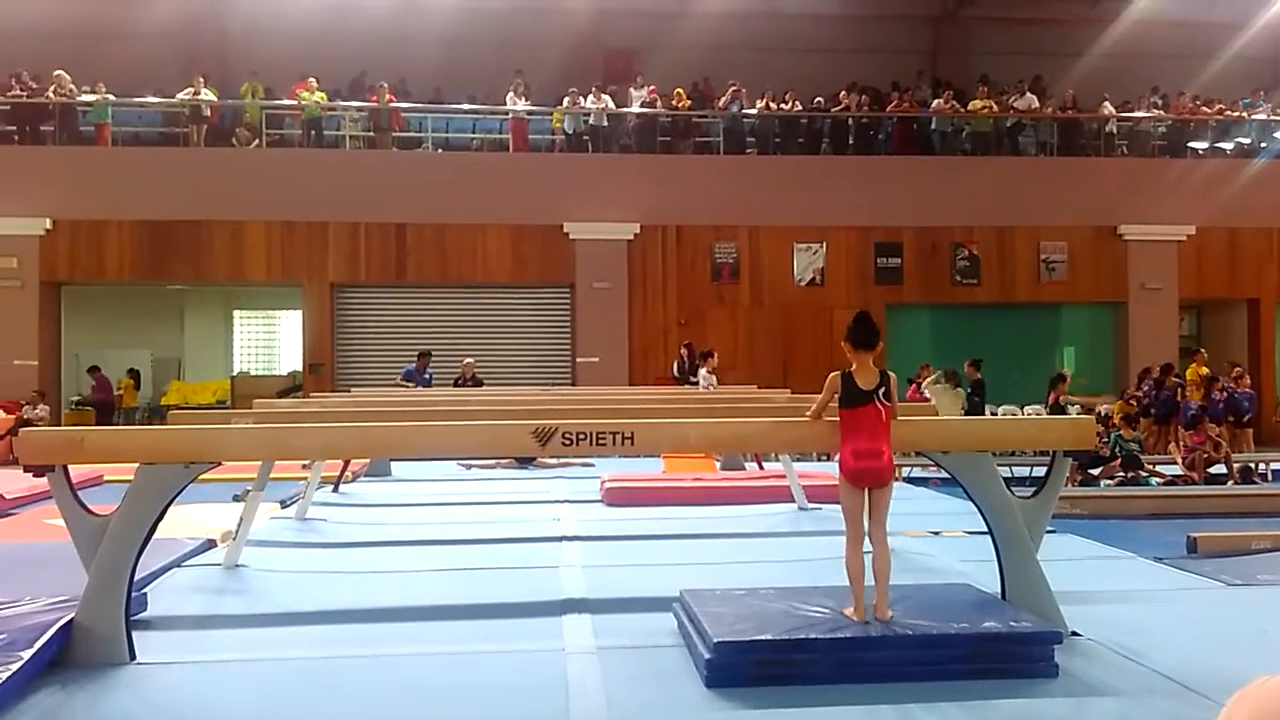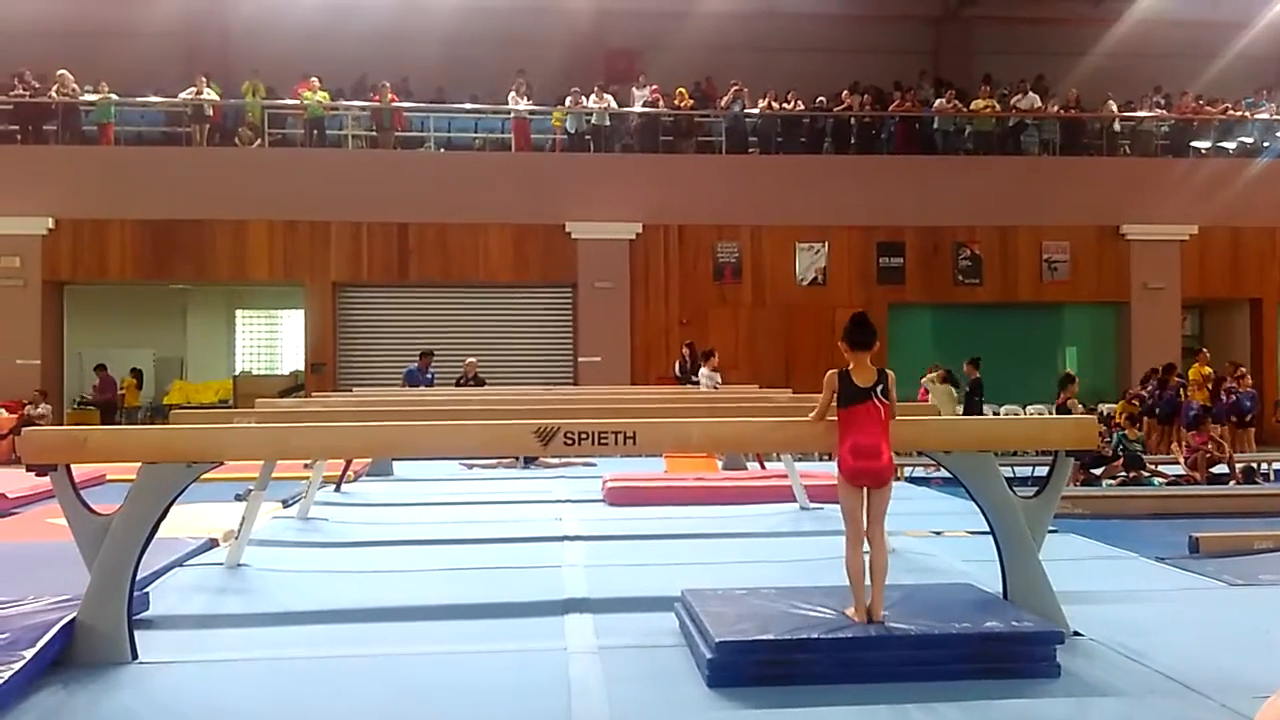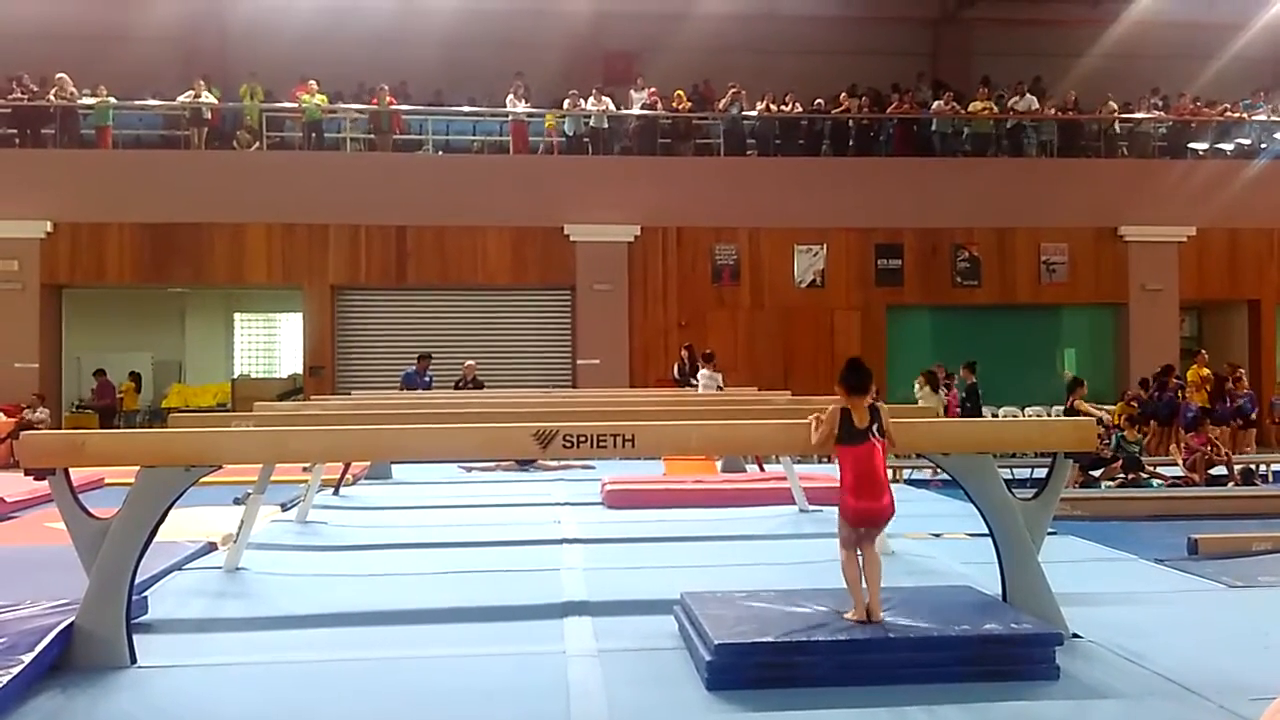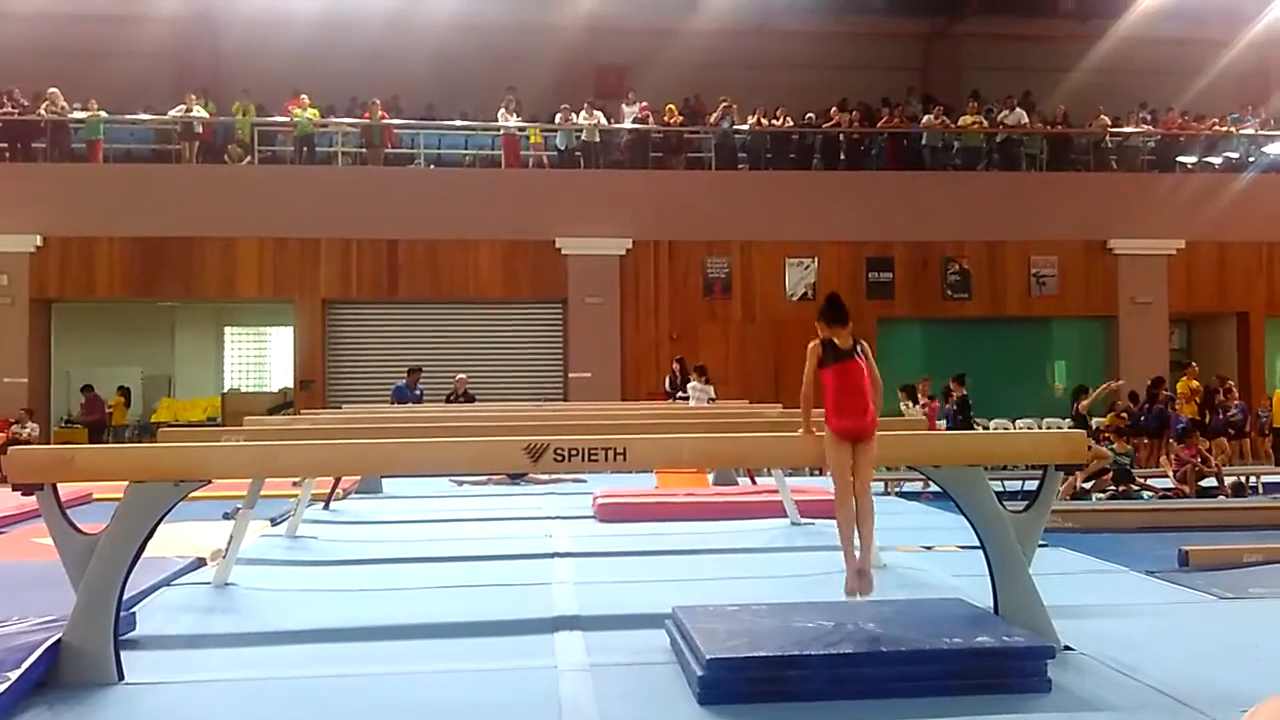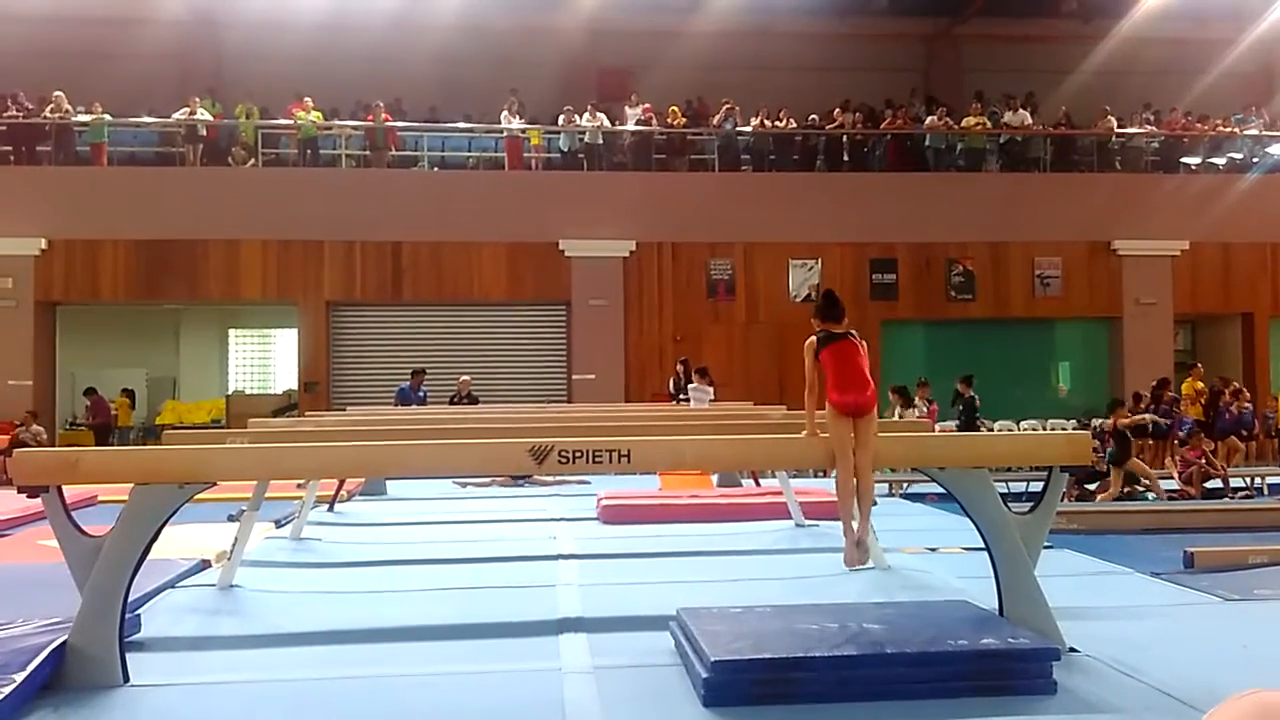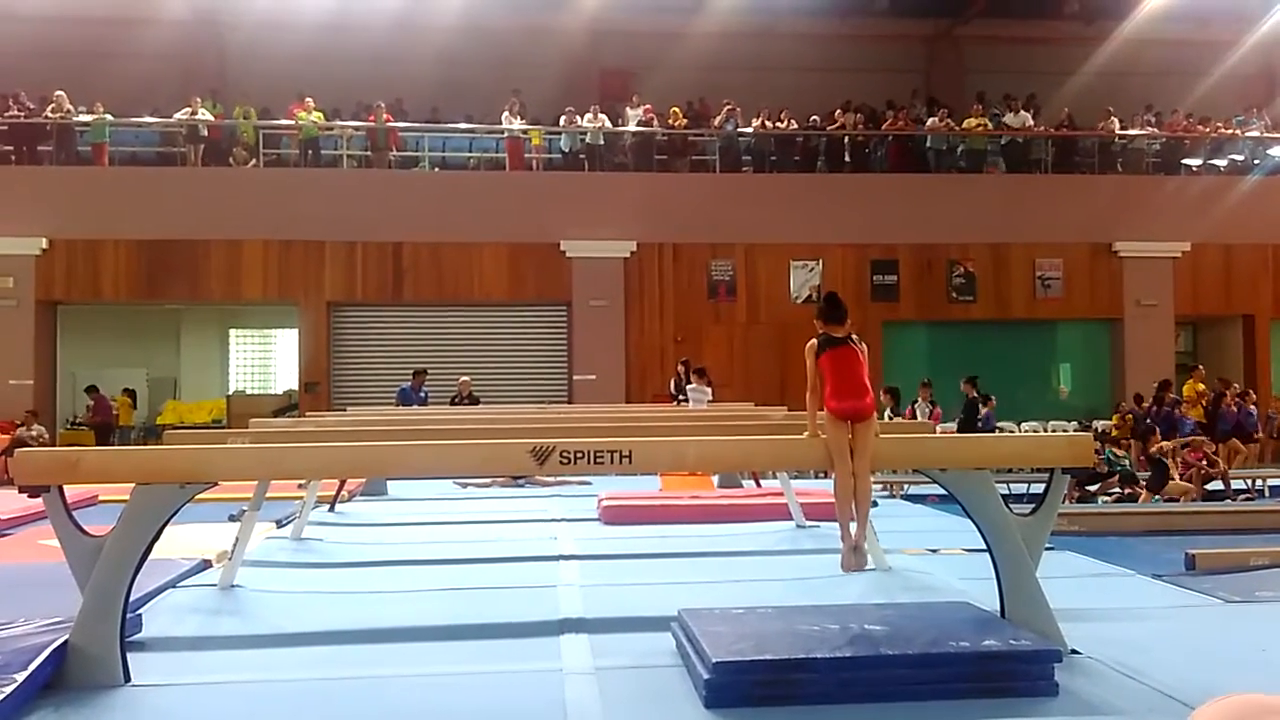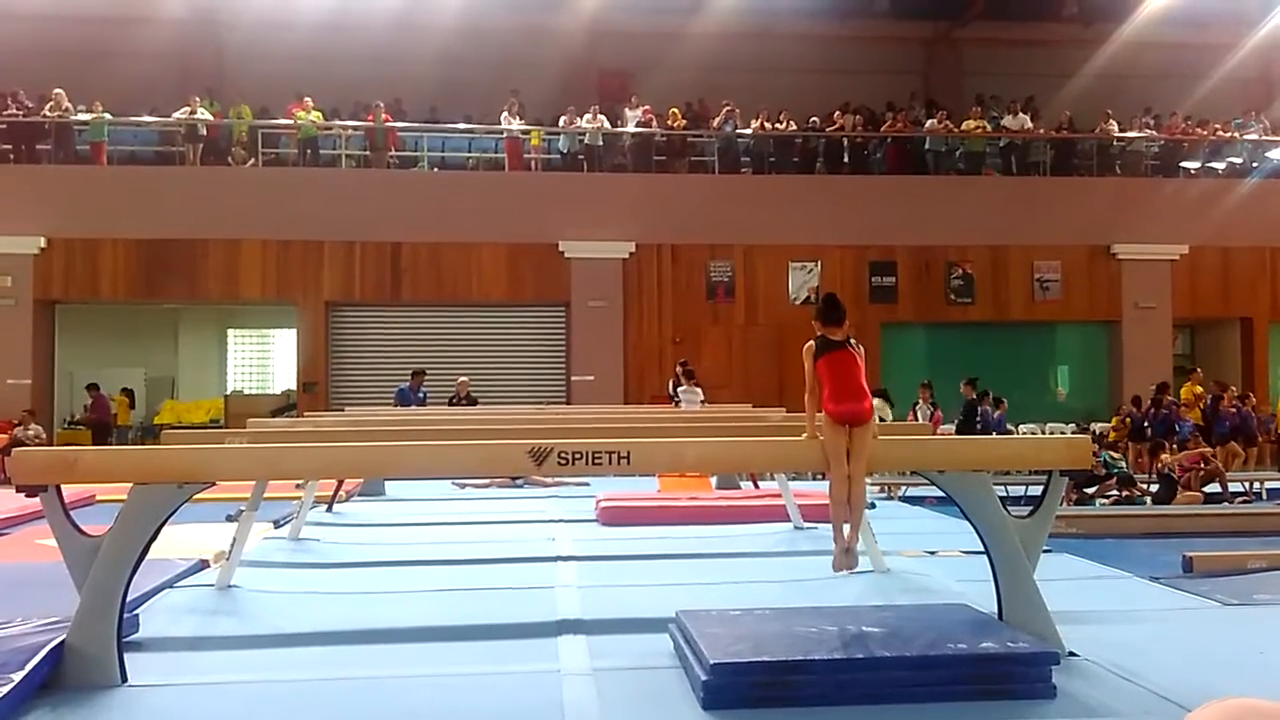
dt=0.3s
person 1, frame 1
left shoulder: (838, 380)
right shoulder: (889, 379)
left elbow: (815, 414)
left wrist: (813, 414)
left hip: (852, 466)
right hip: (882, 466)
left knee: (854, 538)
right knee: (879, 535)
left ankle: (859, 608)
right ankle: (882, 606)
person 1, frame 2
left shoulder: (835, 378)
right shoulder: (887, 377)
left elbow: (818, 417)
left wrist: (814, 413)
left hip: (851, 466)
right hip: (882, 465)
left knee: (854, 537)
right knee: (877, 534)
left ankle: (860, 608)
right ankle: (876, 605)
person 1, frame 3
left shoulder: (837, 413)
right shoulder: (880, 411)
left elbow: (817, 443)
left wrist: (814, 422)
left hip: (853, 503)
right hip: (883, 504)
left knee: (848, 548)
right knee: (868, 546)
left ankle: (859, 608)
right ankle: (875, 607)
person 1, frame 4
left shoulder: (817, 347)
right shoulder: (862, 346)
left elbow: (808, 392)
right elbow: (877, 386)
left wrist: (806, 424)
left hip: (838, 422)
right hip: (866, 420)
left knee: (843, 493)
right knee: (863, 490)
left ankle: (851, 559)
right ankle: (865, 558)
person 1, frame 5
left shoulder: (813, 343)
right shoulder: (858, 338)
left elbow: (811, 388)
left wrist: (810, 426)
right wrist: (873, 424)
left hip: (839, 399)
right hip: (866, 396)
left knee: (844, 467)
right knee: (864, 466)
left ankle: (849, 533)
right ankle: (864, 531)
person 1, frame 6
left shoulder: (814, 345)
right shoulder: (859, 343)
left elbow: (813, 388)
left wrist: (812, 427)
right wrist: (874, 422)
left hip: (837, 405)
right hip: (864, 403)
left knee: (843, 470)
right knee: (862, 471)
left ankle: (847, 537)
right ankle: (860, 536)
person 1, frame 7
left shoulder: (812, 347)
right shoulder: (857, 346)
left elbow: (812, 390)
left wrist: (810, 429)
right wrist: (871, 423)
left hip: (835, 409)
right hip: (862, 407)
left knee: (838, 474)
right knee: (857, 474)
left ankle: (840, 539)
right ankle: (853, 539)
